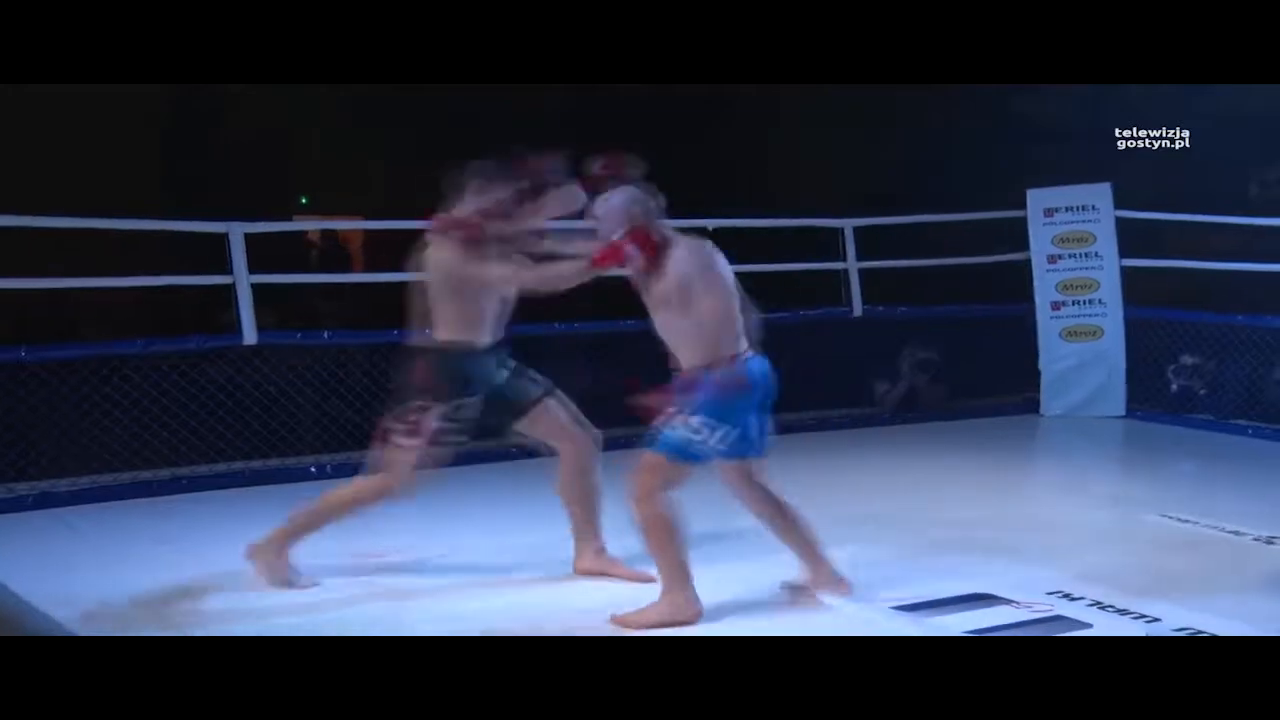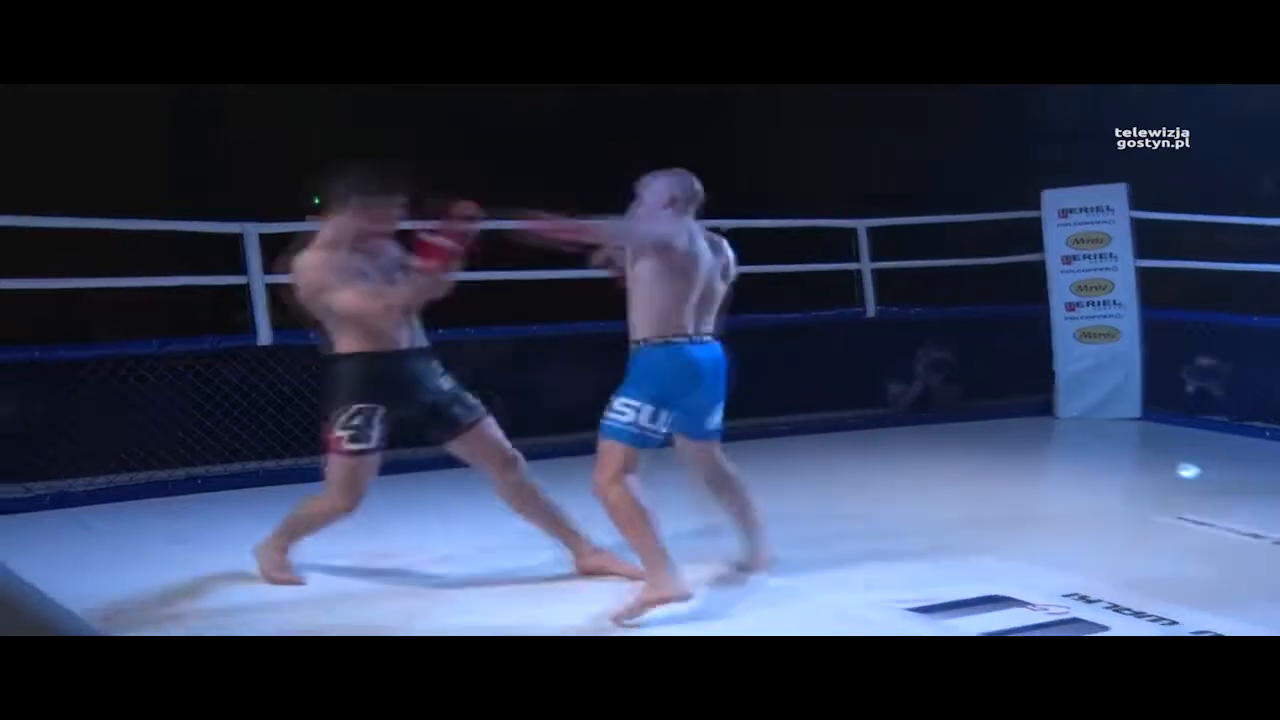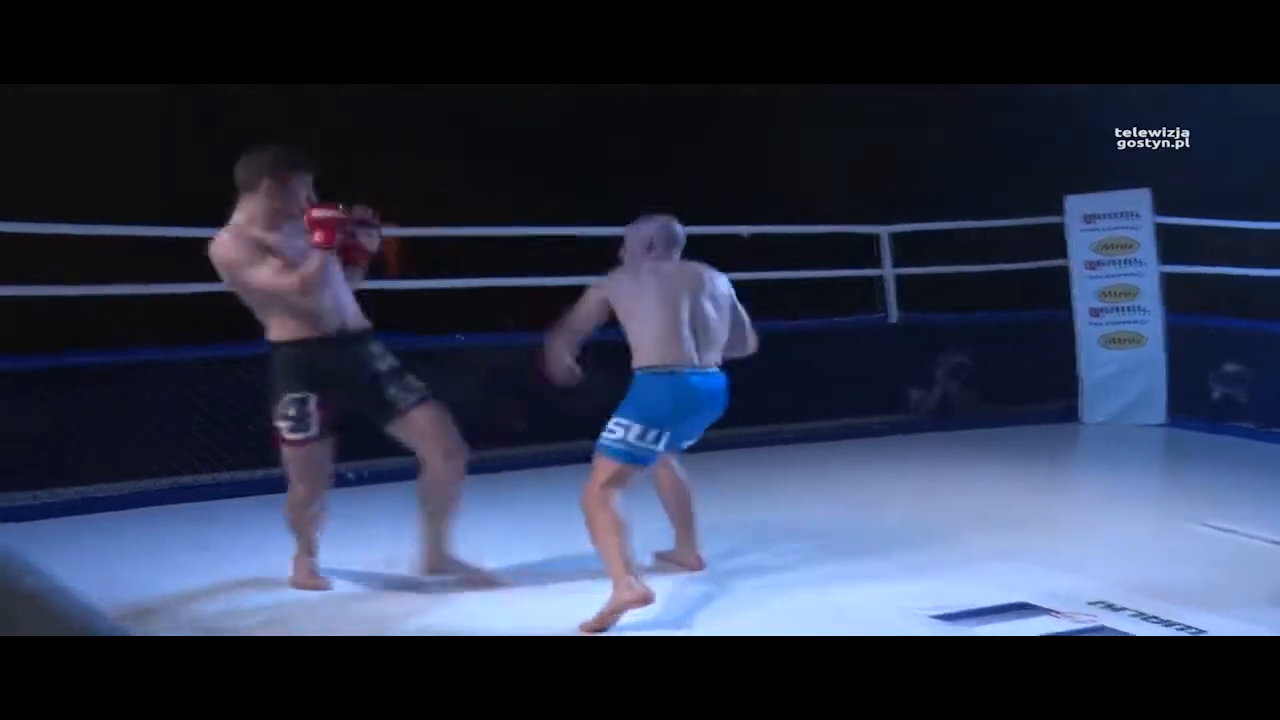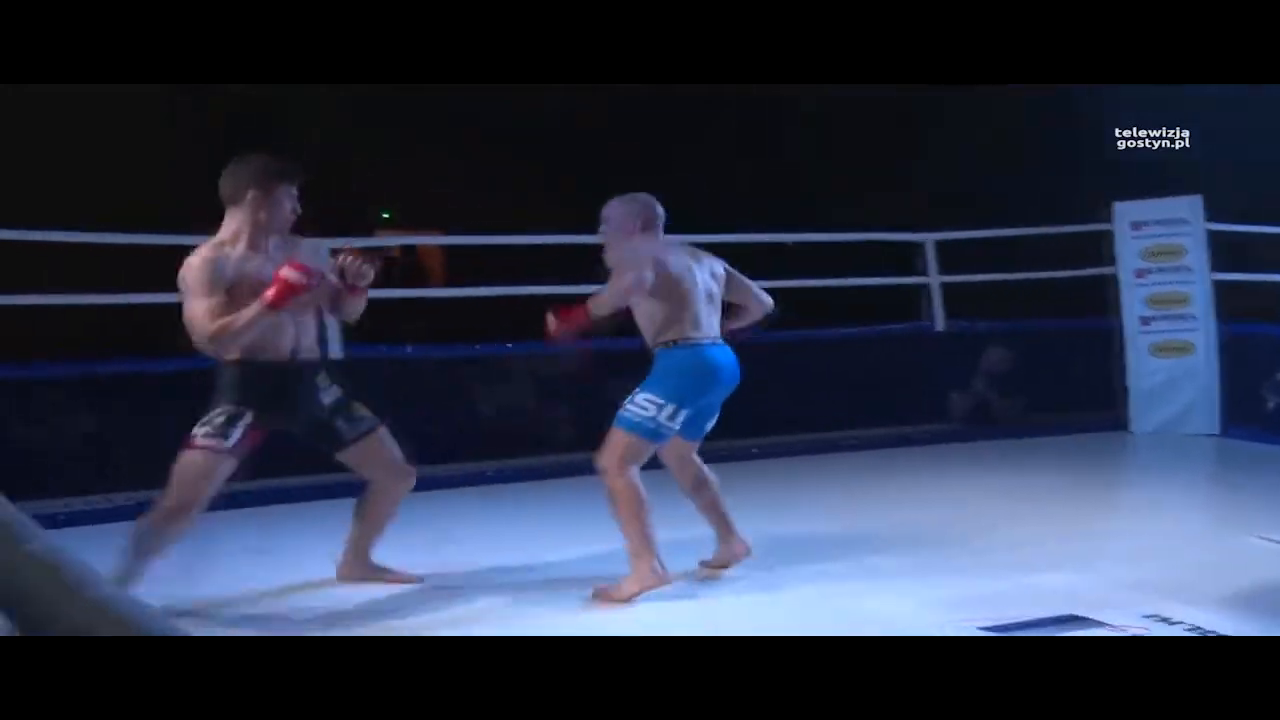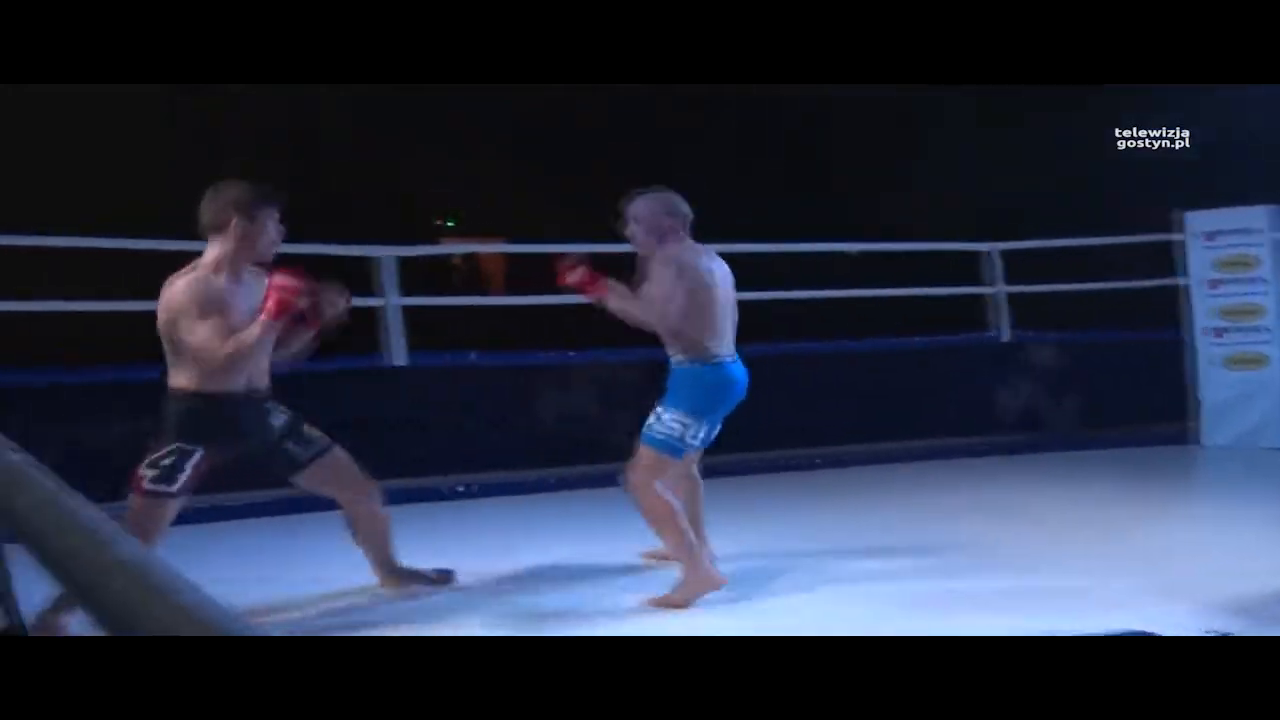
dt=0.2s
person 1, frame 1
left shoulder: (480, 230)
right shoulder: (456, 249)
left elbow: (569, 198)
right elbow: (536, 280)
left hip: (489, 362)
right hip: (445, 366)
left knee: (580, 442)
right knee: (397, 481)
left ankle: (591, 553)
right ankle: (274, 544)
person 1, frame 2
left shoulder: (380, 247)
right shoulder: (314, 265)
left elbow: (429, 289)
right elbow: (375, 313)
right wrist: (431, 272)
left hip: (420, 368)
right hip: (364, 378)
left knee: (505, 463)
right knee: (344, 497)
left ankle: (585, 553)
right ankle: (275, 546)
person 1, frame 3
left shoulder: (305, 228)
right shoulder: (230, 246)
right elbow: (298, 291)
left wrist: (360, 245)
right wrist: (326, 244)
left hip: (364, 352)
right hip: (303, 362)
left knee: (448, 453)
right knee: (311, 485)
left ankle: (438, 554)
right ankle: (306, 557)
person 1, frame 4
left shoulder: (306, 250)
right shoulder: (203, 266)
left elbow: (345, 313)
right elbow: (209, 340)
left wrist: (356, 285)
right wrist: (272, 300)
left hip: (310, 383)
right hip: (248, 387)
left knee: (396, 477)
right knee: (180, 506)
left ankle: (355, 564)
right ankle: (120, 584)
person 1, frame 5
left shoulder: (260, 280)
right shoulder: (188, 292)
left elbow: (282, 351)
right elbow: (224, 362)
left wrist: (321, 317)
right wrist: (275, 311)
left hip: (260, 412)
right hip: (198, 420)
left knee: (363, 493)
right knee: (133, 539)
left ankle: (388, 570)
right ankle: (56, 611)
person 2, frame 1
left shoulder: (693, 258)
right shoulder: (645, 250)
left elbow: (733, 327)
left wrist: (700, 385)
left hip: (728, 384)
right hip: (738, 383)
left knee: (645, 488)
right knee: (747, 483)
left ankle: (678, 600)
right ankle: (823, 572)
person 2, frame 2
left shoulder: (665, 228)
right shoulder: (720, 247)
left elbow: (613, 231)
right wrist: (620, 261)
left hip: (661, 366)
right hip: (704, 359)
left knee: (608, 479)
right knee: (706, 456)
left ankle: (661, 578)
right ankle: (754, 545)
person 2, frame 3
left shoulder: (618, 281)
right shoulder: (715, 281)
left elbow: (564, 336)
right elbow: (746, 344)
left wrist: (557, 361)
left hip: (658, 391)
right hip: (709, 390)
left knee: (597, 490)
right knee: (660, 460)
left ankle: (627, 585)
right ankle: (688, 549)
person 2, frame 4
left shoulder: (626, 252)
right shoulder: (706, 260)
left elbow: (636, 284)
right elbow: (762, 304)
left wrist: (576, 316)
left hip: (683, 367)
right hip: (720, 363)
left knee: (614, 463)
right knee: (679, 456)
left ankle: (644, 568)
right ankle: (730, 542)
person 2, frame 5
left shoulder: (670, 259)
right shoulder: (707, 261)
left elbow: (657, 316)
left wrist: (596, 290)
right wrist: (615, 290)
left hip: (701, 380)
right hip: (718, 374)
left knee: (641, 481)
right knee: (677, 465)
left ankle: (699, 571)
right ankle: (690, 547)
